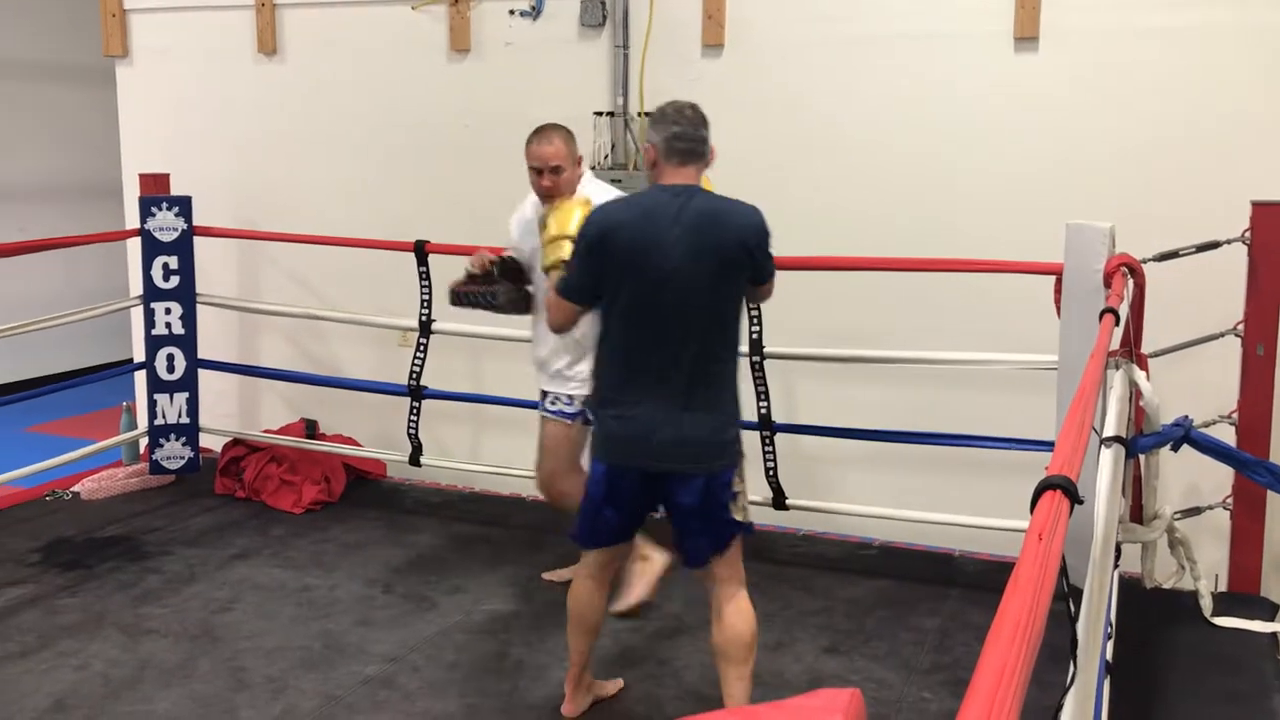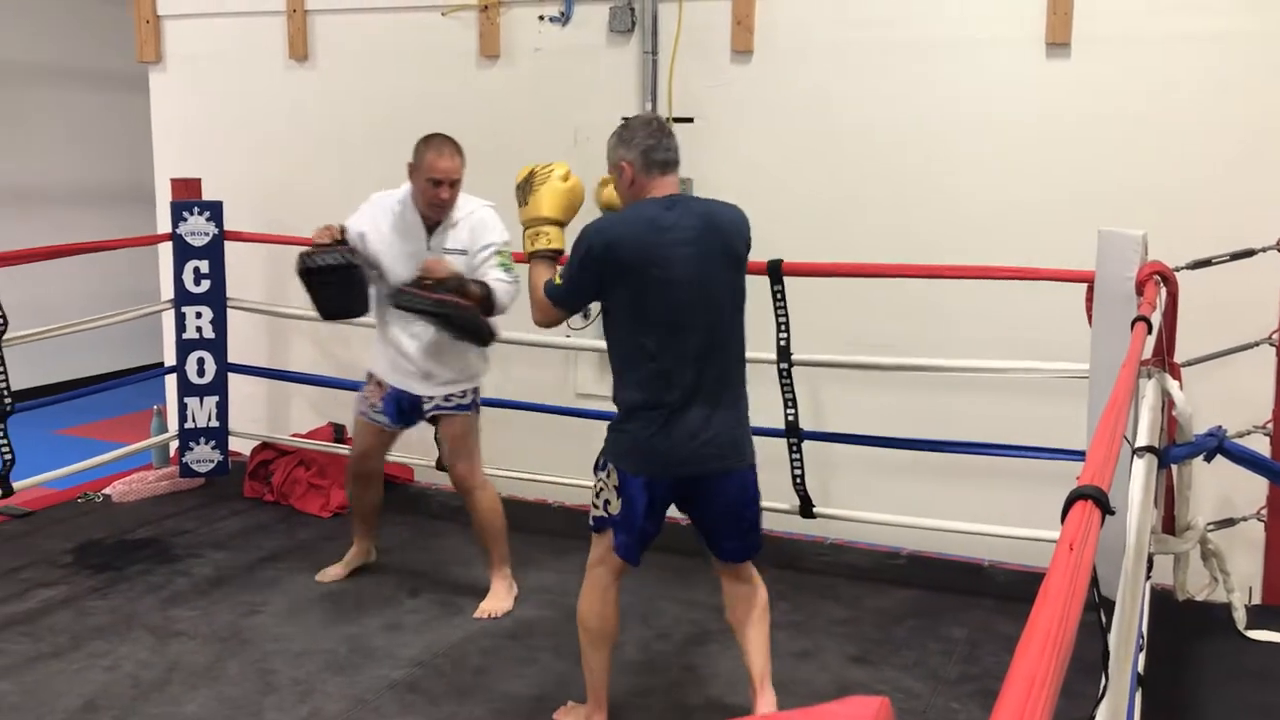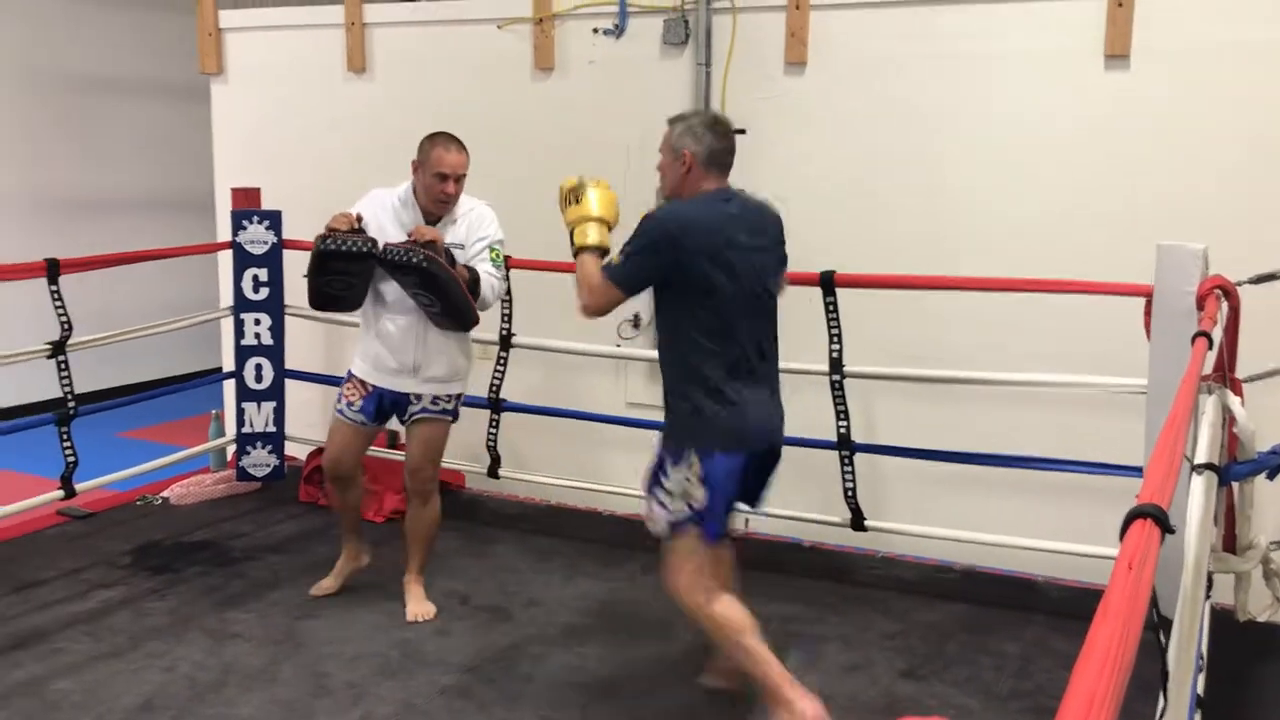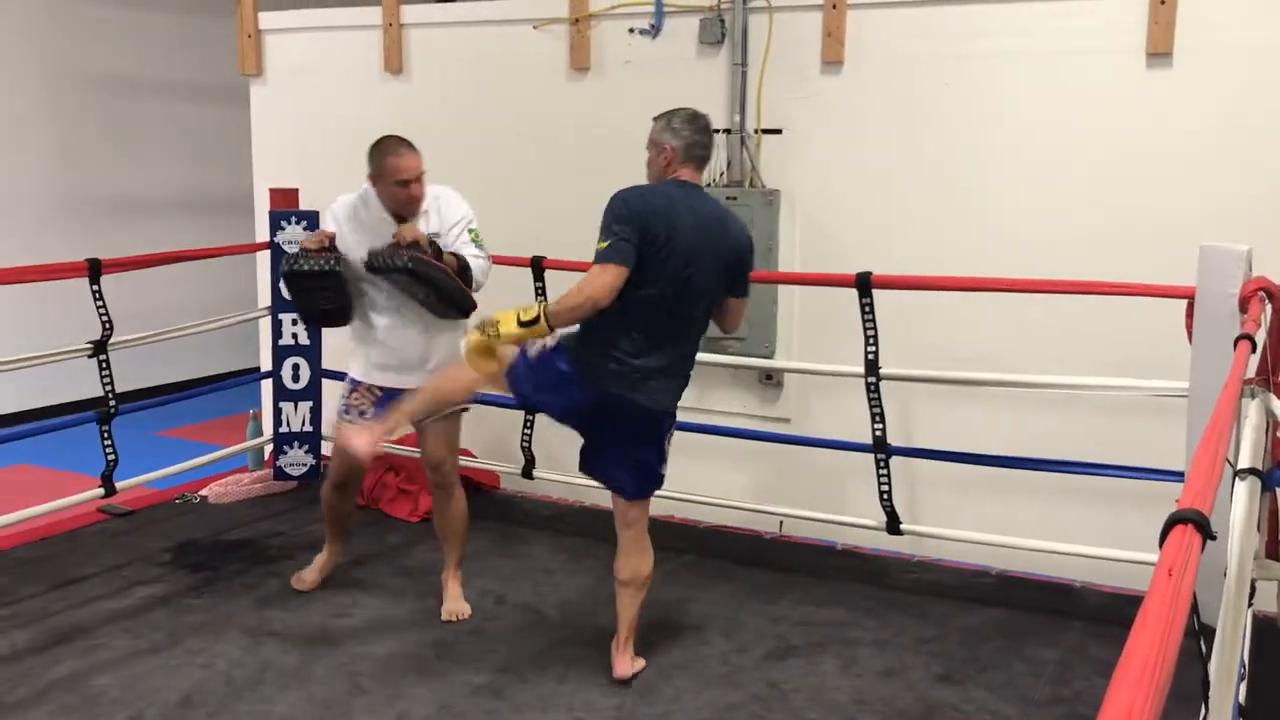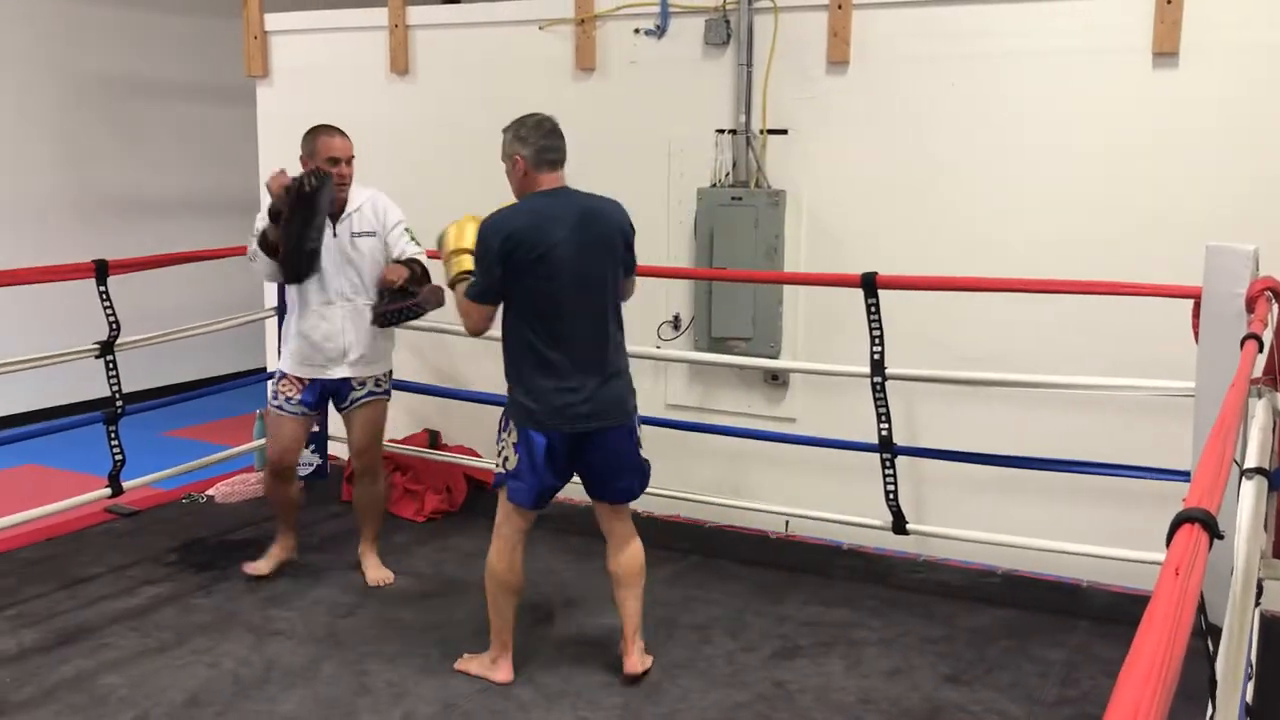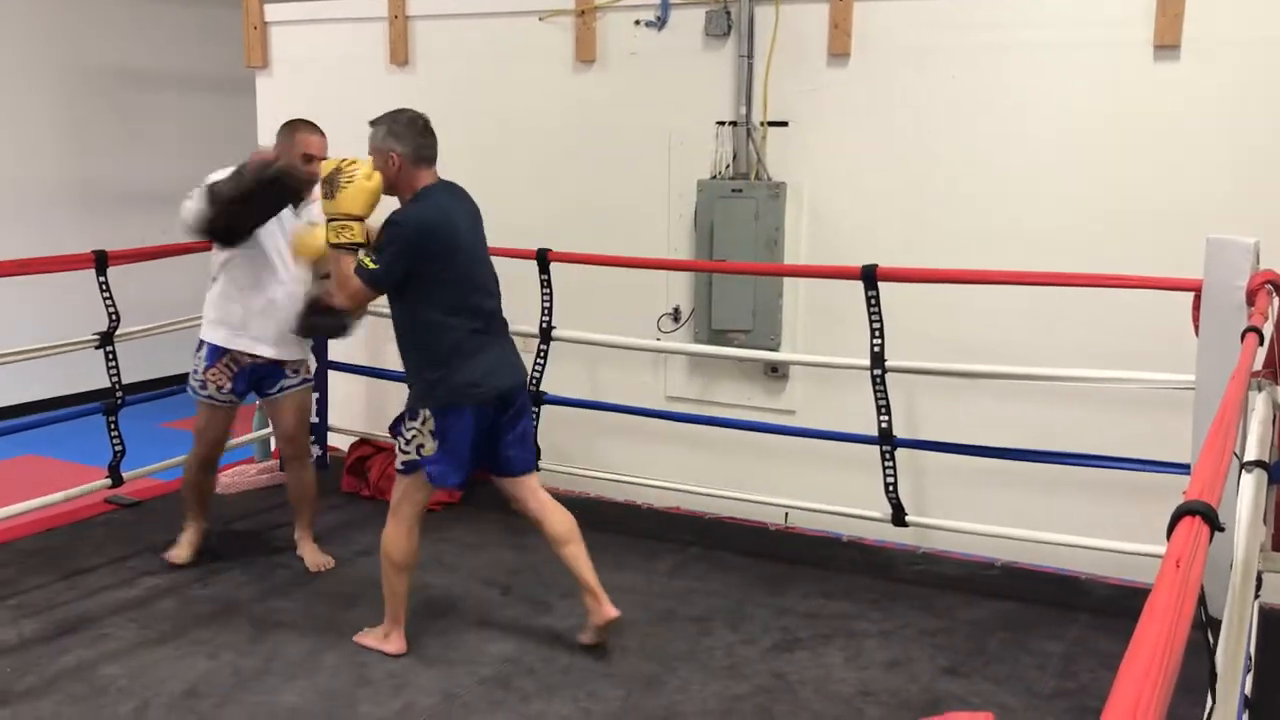
dt=0.7s
person 1, frame 1
left shoulder: (609, 221)
right shoulder: (744, 223)
left elbow: (559, 318)
right elbow: (759, 293)
left wrist: (559, 250)
left hip: (622, 434)
right hip: (706, 440)
left knee: (599, 560)
right knee: (726, 582)
person 1, frame 2
left shoulder: (607, 237)
right shoulder: (732, 224)
left elbow: (545, 311)
left wrist: (540, 231)
left hip: (643, 445)
right hip: (723, 442)
left knee: (603, 569)
right knee: (738, 574)
person 1, frame 3
left shoulder: (668, 226)
right shoulder: (763, 219)
left elbow: (593, 298)
left wrist: (587, 231)
left hip: (711, 433)
right hip: (756, 420)
left knee: (690, 581)
right ankle: (731, 659)
person 1, frame 4
left shoulder: (636, 205)
right shoulder: (735, 234)
left elbow: (599, 291)
right elbow: (731, 321)
left wrist: (527, 323)
left hip: (588, 372)
right hip: (652, 400)
left knee: (482, 362)
right knee: (631, 522)
left ankle: (379, 432)
right ankle: (623, 652)
person 1, frame 5
left shoulder: (501, 228)
right shoulder: (612, 216)
left elbow: (475, 320)
left wrist: (460, 261)
left hip: (540, 410)
right hip: (610, 403)
left knee: (510, 529)
right knee: (618, 525)
left ankle: (499, 657)
right ankle: (633, 648)
person 1, frame 6
left shoulder: (409, 224)
right shoulder: (455, 199)
left elbow: (349, 298)
left hip: (450, 391)
right hip: (501, 376)
left knee: (405, 505)
right knee: (529, 494)
left ankle: (391, 631)
right ankle: (597, 602)
person 2, frame 1
left shoulder: (604, 208)
right shoulder: (532, 210)
right elbow: (519, 269)
right wrist: (492, 263)
left hip: (586, 368)
right hip: (560, 363)
left knee: (554, 477)
right knee: (566, 469)
left ankle: (643, 555)
person 2, frame 2
left shoulder: (480, 220)
right shoulder: (380, 211)
left elbow: (500, 295)
left wrist: (459, 282)
right wrist: (330, 243)
left hip: (451, 373)
right hip: (392, 366)
left knee: (466, 477)
right knee: (361, 463)
left ankle: (501, 577)
right ankle: (362, 548)
person 2, frame 3
left shoulder: (478, 219)
right shoulder: (377, 206)
left elbow: (487, 293)
left wrist: (444, 256)
right wrist: (337, 236)
left hip: (437, 375)
right hip: (373, 366)
left knee: (421, 480)
right knee: (337, 465)
left ankle: (414, 580)
right ankle: (351, 552)
person 2, frame 4
left shoulder: (447, 204)
right shoulder: (345, 214)
left elbow: (475, 273)
left wrist: (429, 249)
right wrist: (315, 255)
left hip: (436, 369)
right hip: (374, 369)
left knee: (442, 474)
right knee: (343, 471)
left ankle: (452, 578)
right ankle: (330, 551)
person 2, frame 5
left shoulder: (377, 207)
right shoulder: (286, 209)
left elbow: (412, 257)
right elbow: (268, 267)
left wrist: (405, 269)
right wrist: (277, 211)
left hip: (364, 362)
right hip: (301, 361)
left knee: (367, 462)
right knee: (279, 460)
left ankle: (369, 549)
right ankle: (283, 541)
person 2, frame 6
left shoulder: (321, 204)
right shoulder: (238, 186)
right elbow: (197, 216)
right wrist: (250, 174)
left hip: (289, 348)
right hip: (230, 342)
left knee: (296, 445)
right knee: (207, 446)
left ankle: (305, 536)
right ankle: (194, 527)
